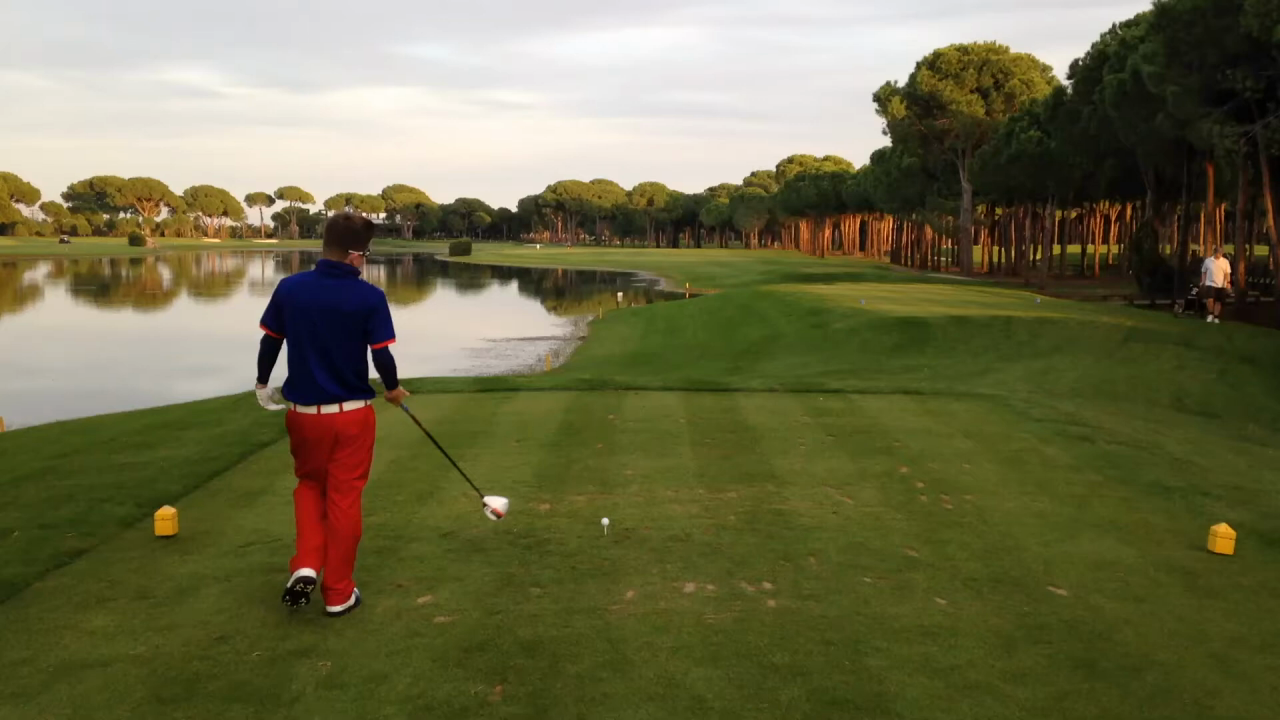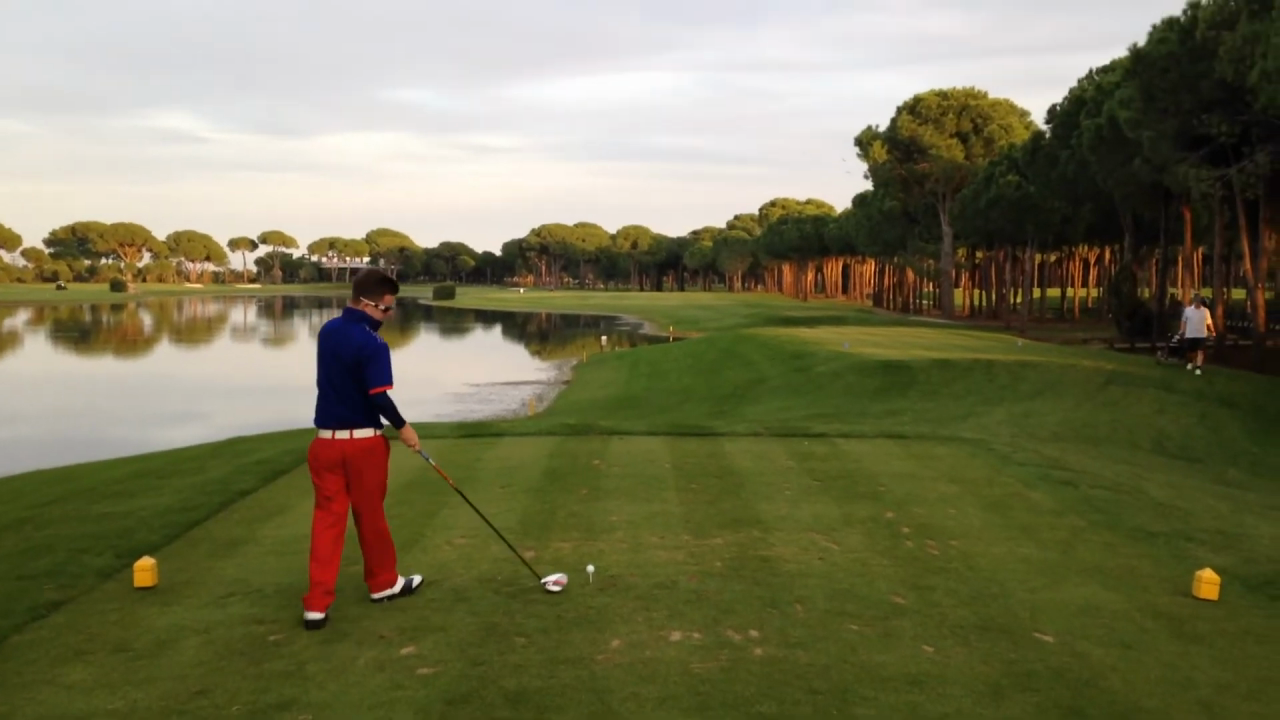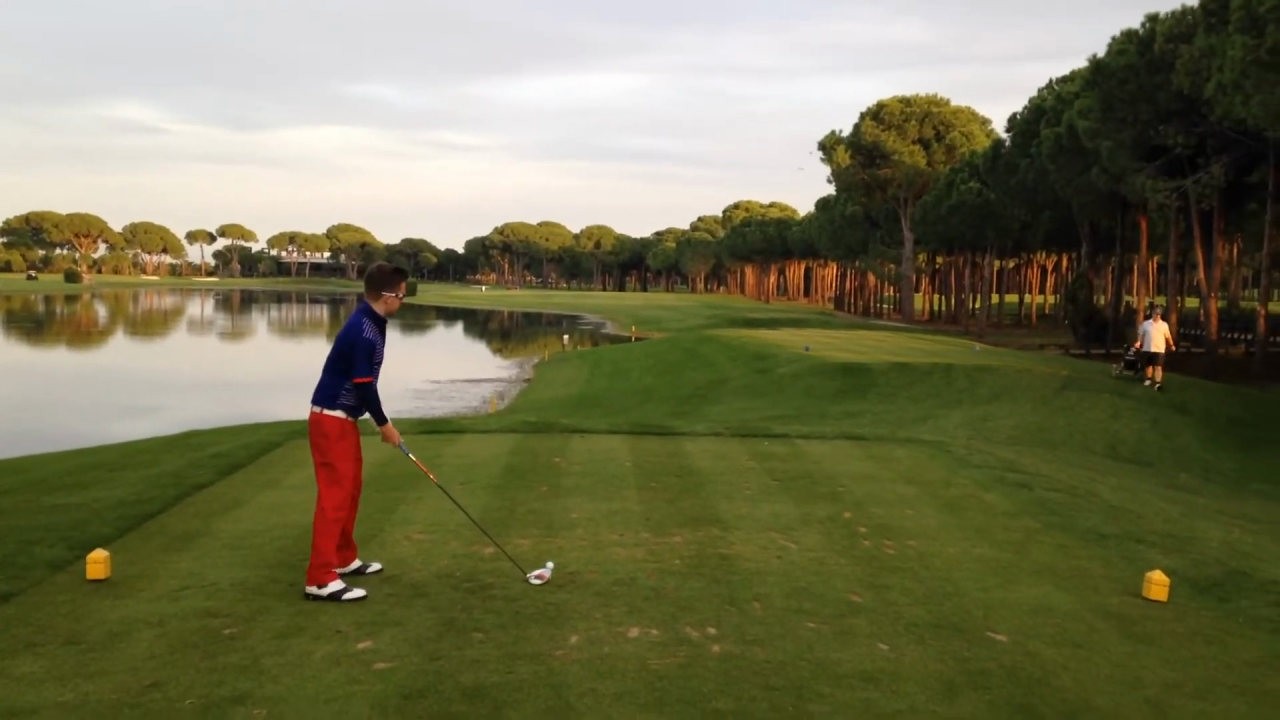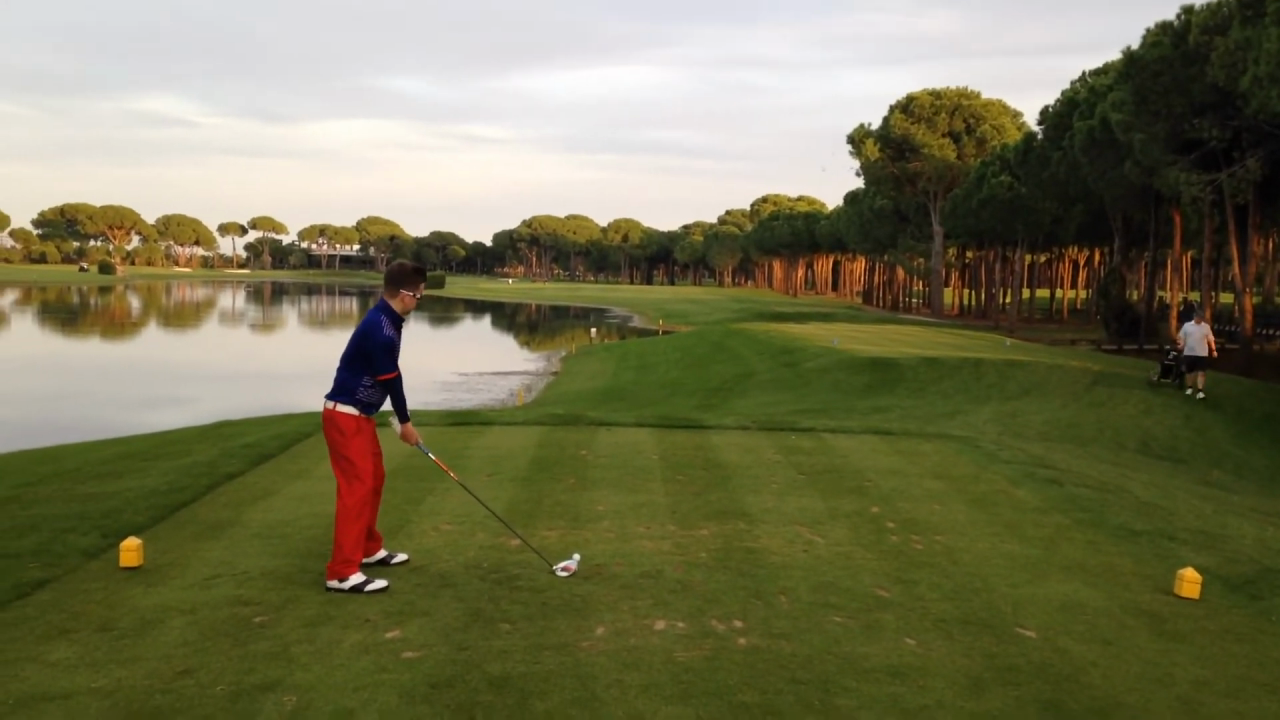
dt=1s
person 1, frame 1
left shoulder: (290, 289)
right shoulder: (369, 297)
left elbow: (270, 340)
right elbow: (382, 355)
left wrist: (263, 382)
right wrist: (393, 388)
left hip: (303, 412)
right hip: (351, 414)
left knee: (311, 488)
right knee: (344, 498)
left ankle: (306, 568)
right ankle: (338, 593)
person 1, frame 2
left shoulder: (328, 330)
right shoulder: (372, 344)
right elbow: (379, 397)
right wrist: (403, 427)
left hip: (326, 439)
right hip: (364, 440)
left knee: (328, 517)
right knee: (369, 514)
left ankle: (317, 603)
right ankle: (383, 582)
person 1, frame 3
left shoulder: (369, 322)
right shoulder: (364, 333)
right elbow: (363, 386)
left wrist: (380, 419)
right wrist: (384, 424)
left hip: (341, 417)
right hip: (331, 419)
left knee: (350, 488)
right knee: (335, 494)
left ankle: (343, 558)
right ankle: (320, 579)
person 1, frame 4
left shoulder: (388, 320)
right shoulder: (380, 330)
left elbow: (391, 375)
right elbow: (390, 380)
left wrist: (402, 419)
right wrist: (405, 423)
left hip: (360, 414)
right hip: (345, 415)
left knee: (373, 480)
right knee: (357, 486)
left ankle: (368, 549)
right ankle: (342, 572)
